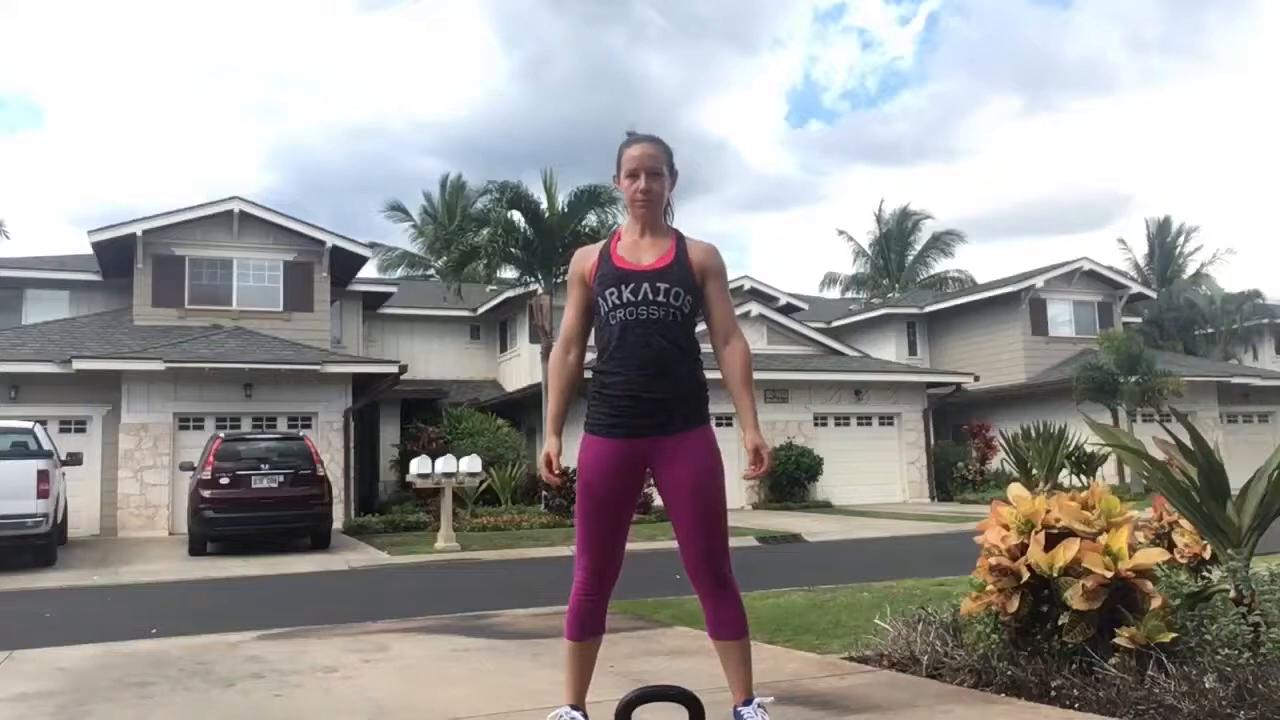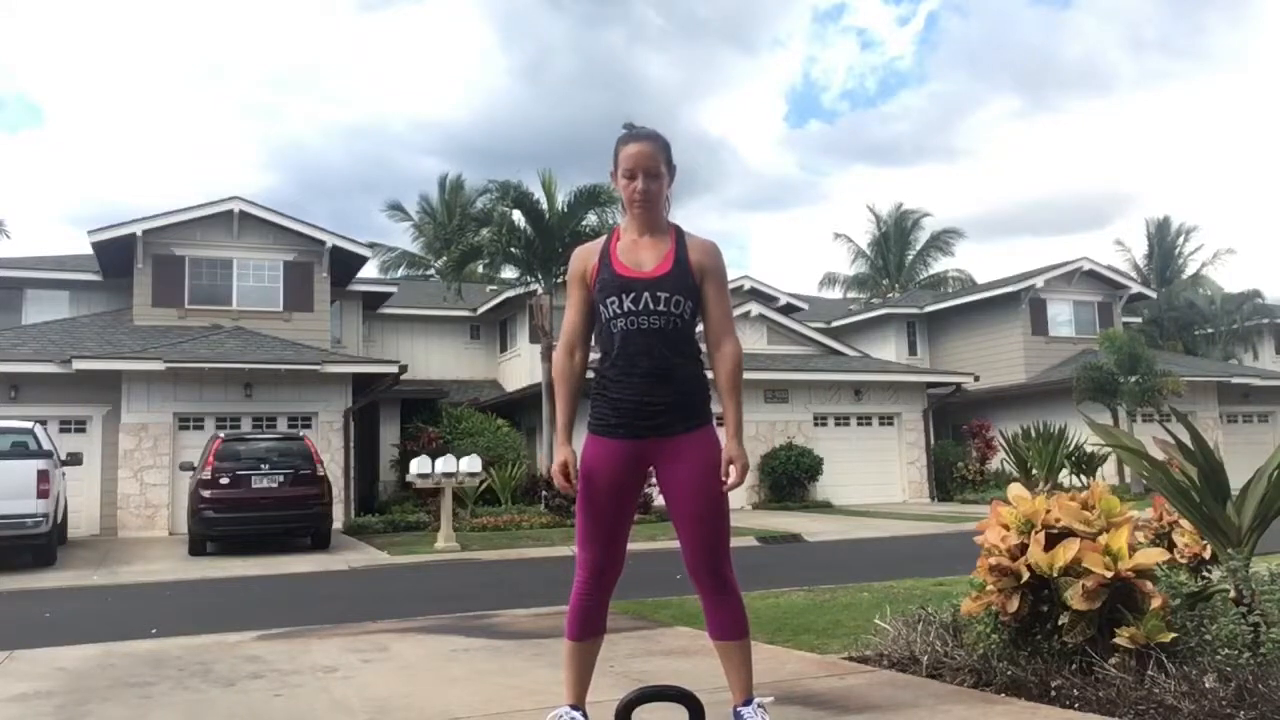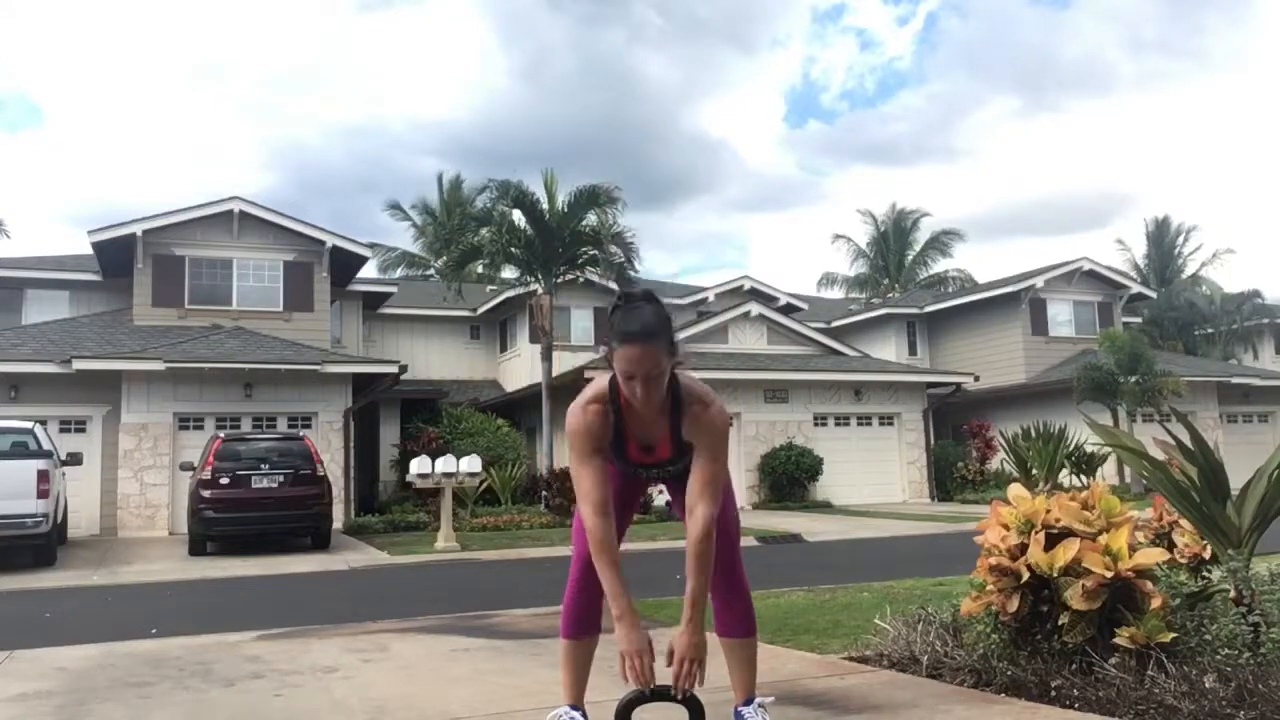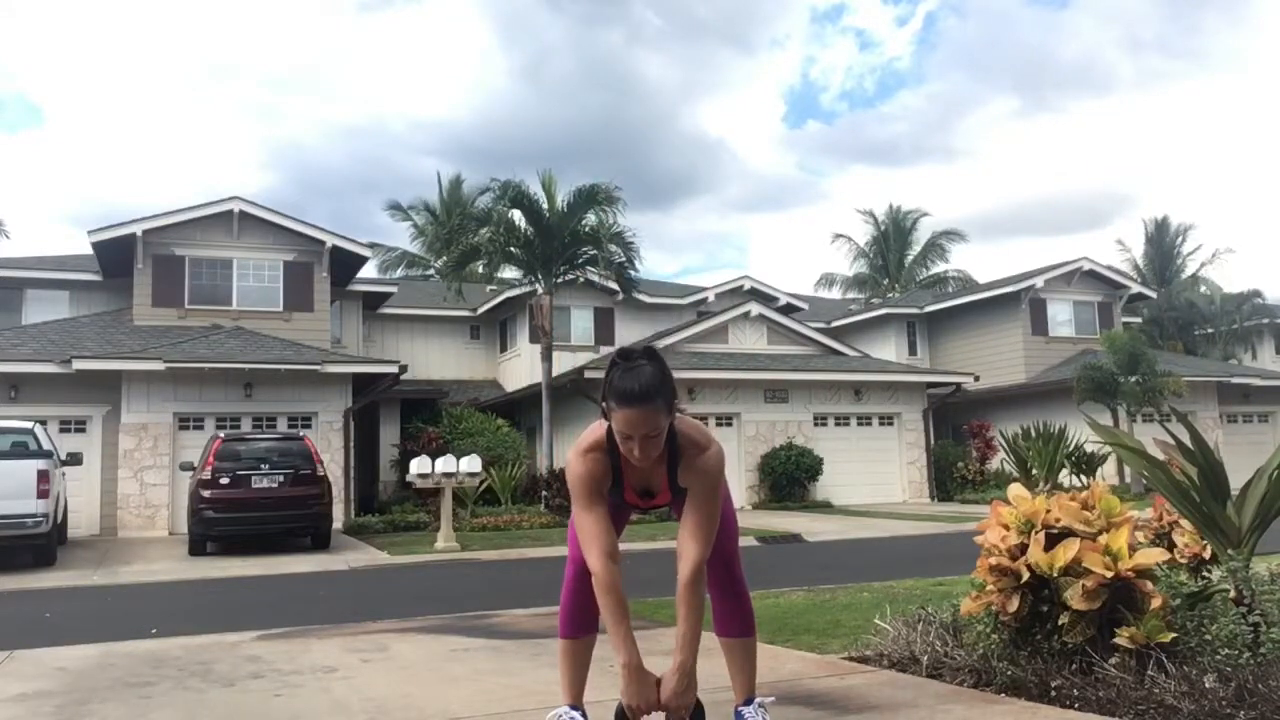
dt=0.7s
person 1, frame 1
left shoulder: (700, 256)
right shoulder: (589, 260)
left elbow: (729, 341)
right elbow: (568, 349)
left wrist: (750, 425)
right wrist: (552, 433)
left hip: (684, 431)
right hip: (608, 432)
left knee: (712, 572)
right knee: (592, 575)
person 1, frame 2
left shoulder: (700, 254)
right shoulder: (588, 258)
left elbow: (724, 347)
right elbow: (570, 352)
left wrist: (734, 435)
right wrist: (563, 440)
left hip: (687, 433)
right hip: (610, 435)
left knee: (712, 573)
right knee: (594, 574)
person 1, frame 3
left shoulder: (704, 410)
right shoulder: (587, 411)
left elbow: (703, 517)
right elbow: (595, 516)
left wrist: (692, 624)
right wrist: (624, 620)
left hip: (686, 468)
right hip: (620, 469)
left knee: (726, 569)
right knee: (586, 570)
person 1, frame 4
left shoulder: (703, 454)
right shoulder: (586, 458)
left elbow: (692, 568)
right elbow: (602, 566)
left wrist: (684, 667)
right wrist: (630, 668)
left hip: (687, 482)
right hip: (612, 487)
left knee: (725, 570)
right knee: (581, 571)
